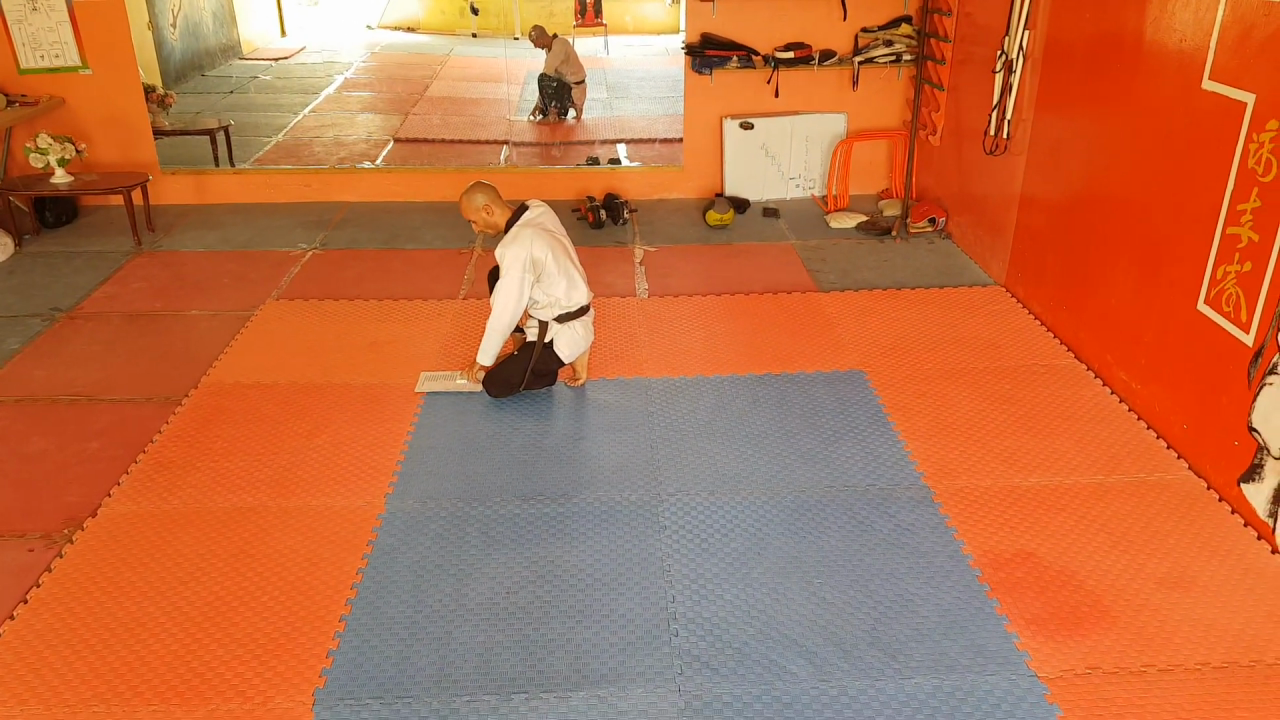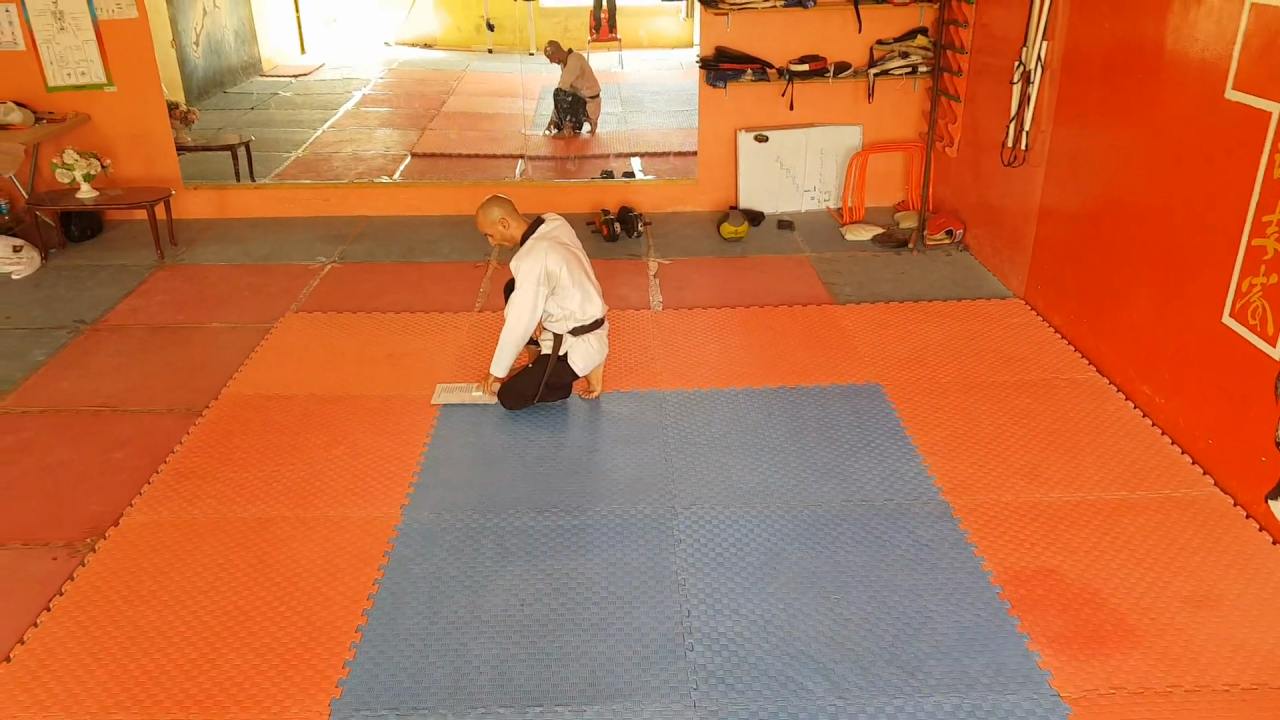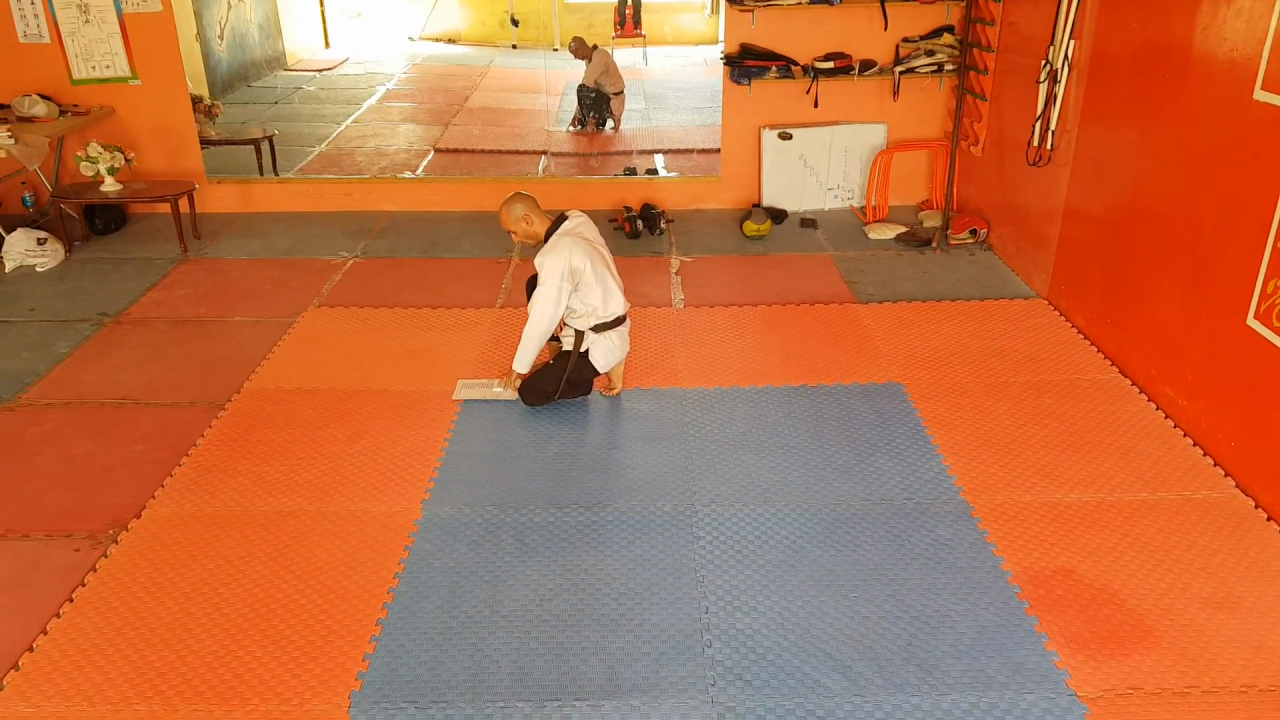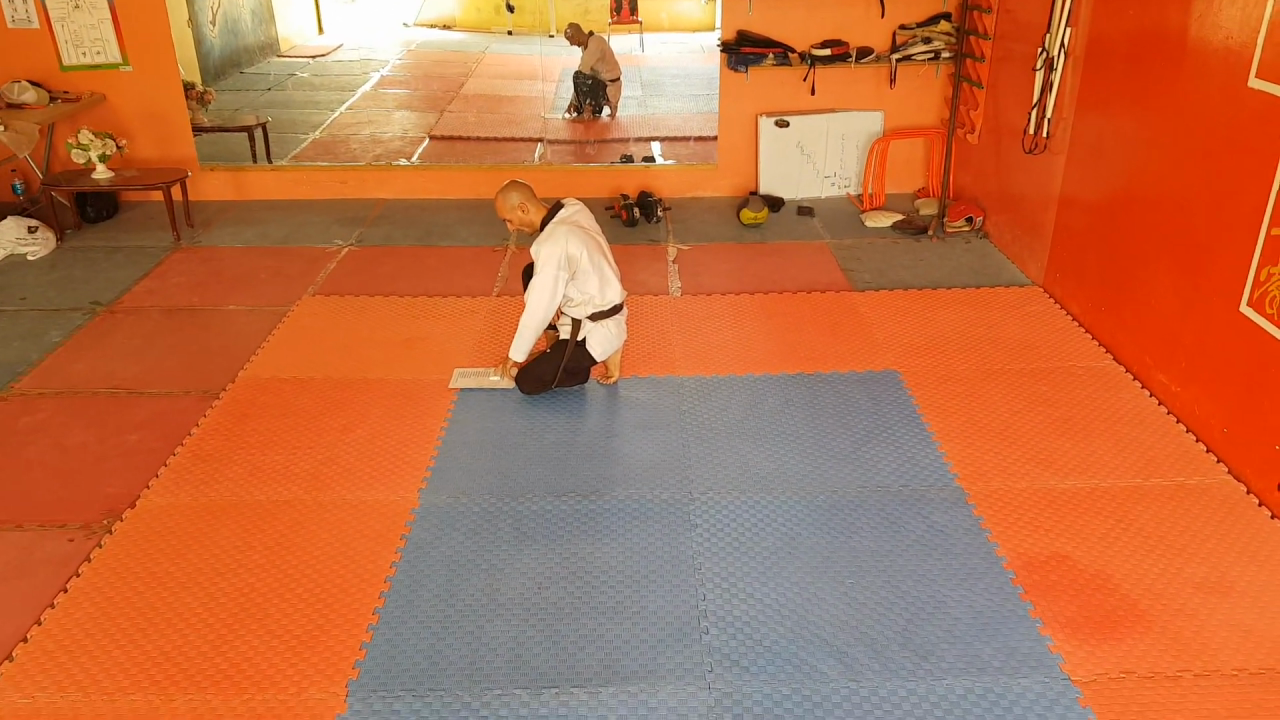
dt=0.4s
person 1, frame 1
left shoulder: (517, 248)
right shoulder: (538, 209)
left elbow: (504, 314)
left wrist: (482, 360)
right wrist: (519, 300)
left hip: (564, 332)
right hip: (568, 305)
left knee: (494, 385)
right knee: (498, 277)
left ankle: (569, 354)
right ankle: (522, 349)
person 1, frame 2
left shoulder: (532, 260)
right shoulder: (554, 222)
left elbow: (517, 326)
left wrist: (496, 372)
right wrist: (535, 314)
left hip: (580, 345)
right hip: (584, 317)
left knee: (509, 397)
right knee: (513, 291)
left ankle: (584, 367)
right ankle: (538, 362)
person 1, frame 3
left shoulder: (557, 256)
right shoulder: (577, 220)
left elbow: (540, 322)
left wrist: (518, 368)
right wrist: (556, 309)
left hip: (601, 342)
right hip: (606, 316)
left knee: (530, 393)
right knee: (536, 287)
left ankle: (605, 364)
right ankle: (559, 359)
person 1, frame 4
left shoulder: (553, 245)
right shoulder: (573, 207)
left elbow: (537, 311)
left wrist: (514, 356)
right wrist: (552, 298)
left hip: (597, 331)
right hip: (602, 303)
left knee: (527, 382)
right knee: (532, 274)
left ankle: (602, 353)
right ankle: (556, 346)
